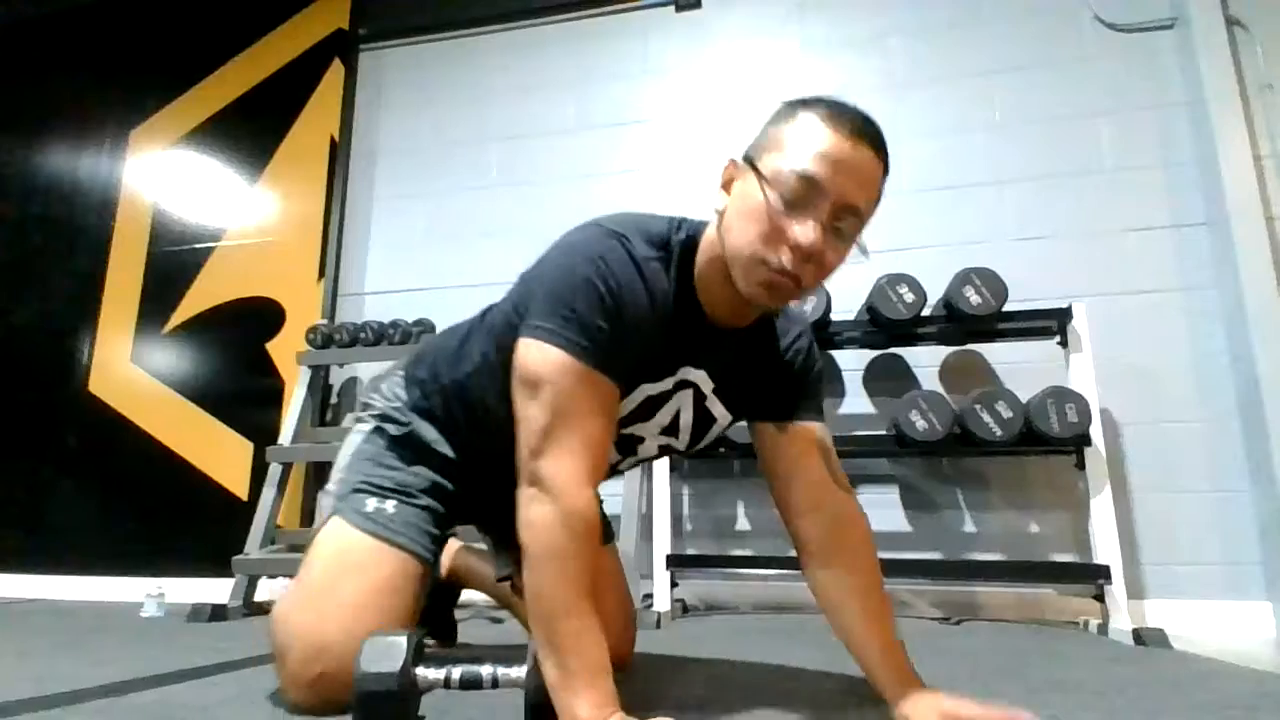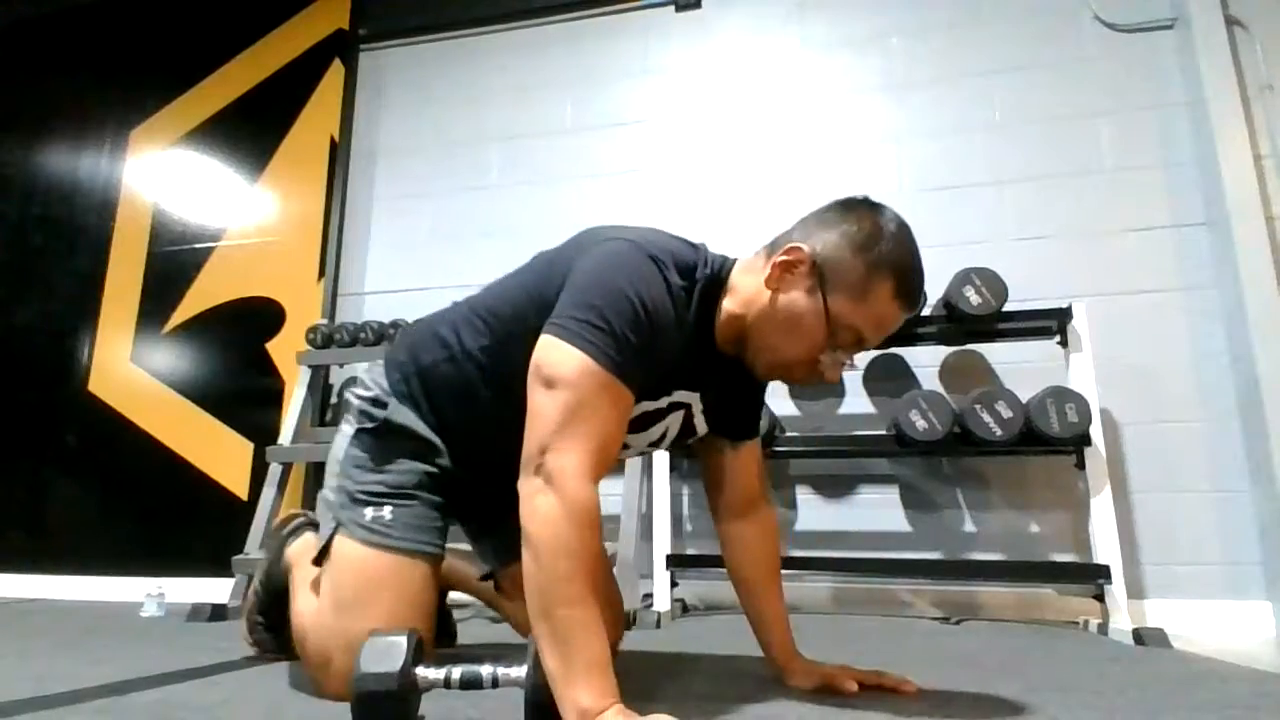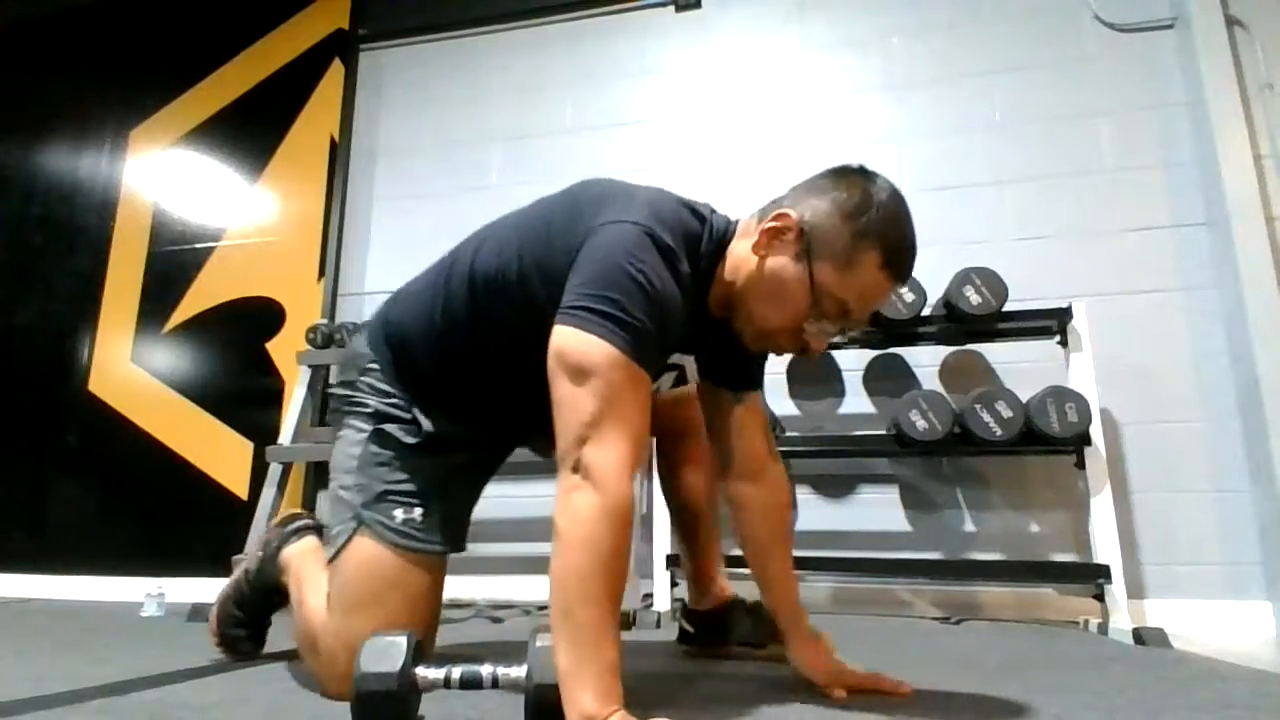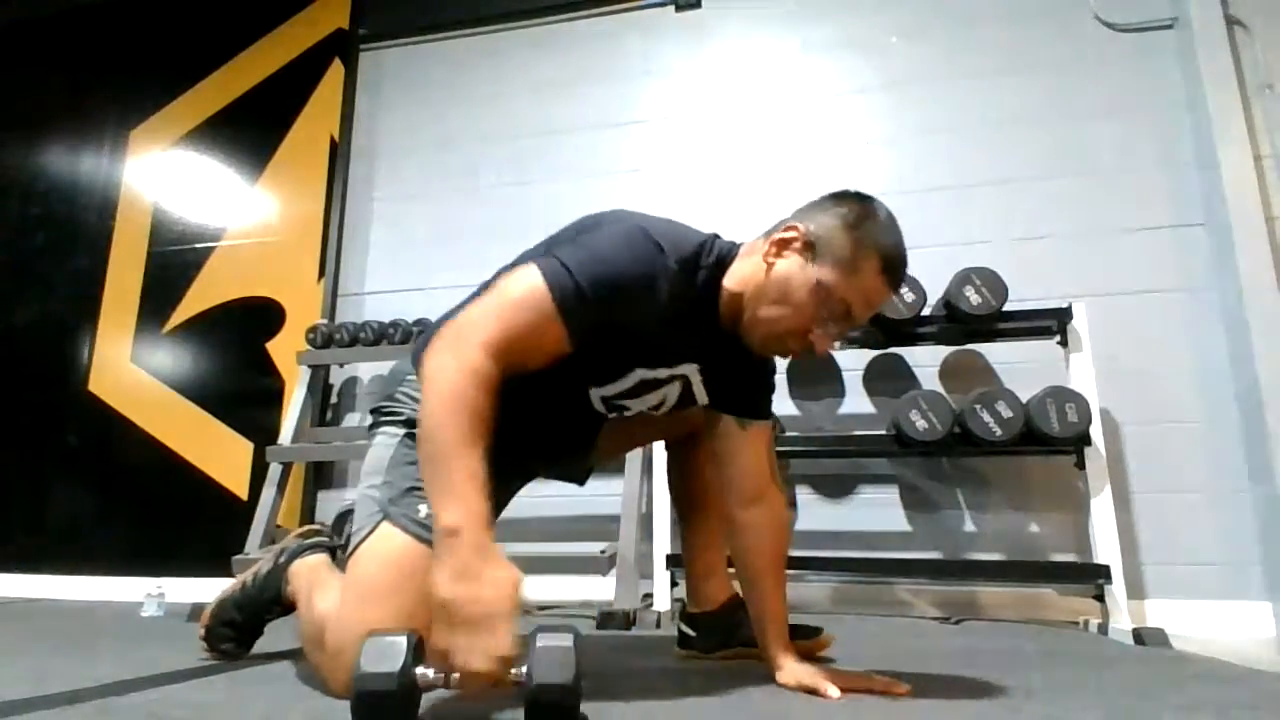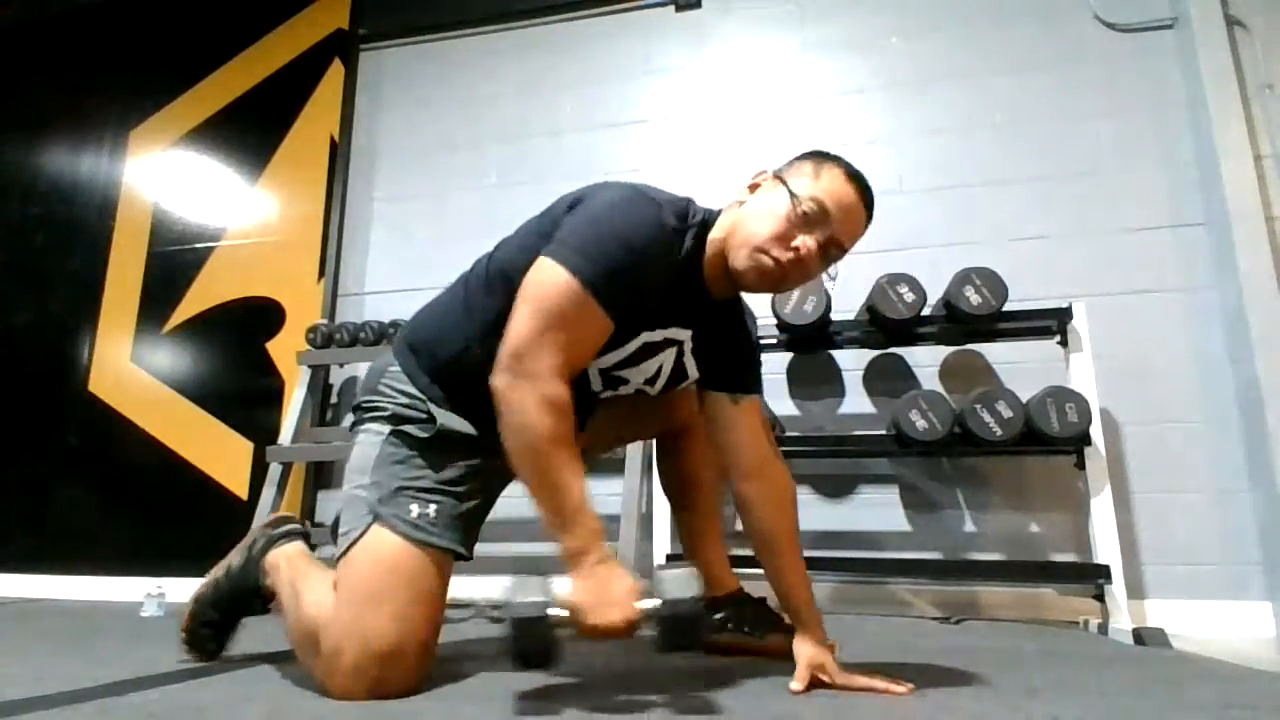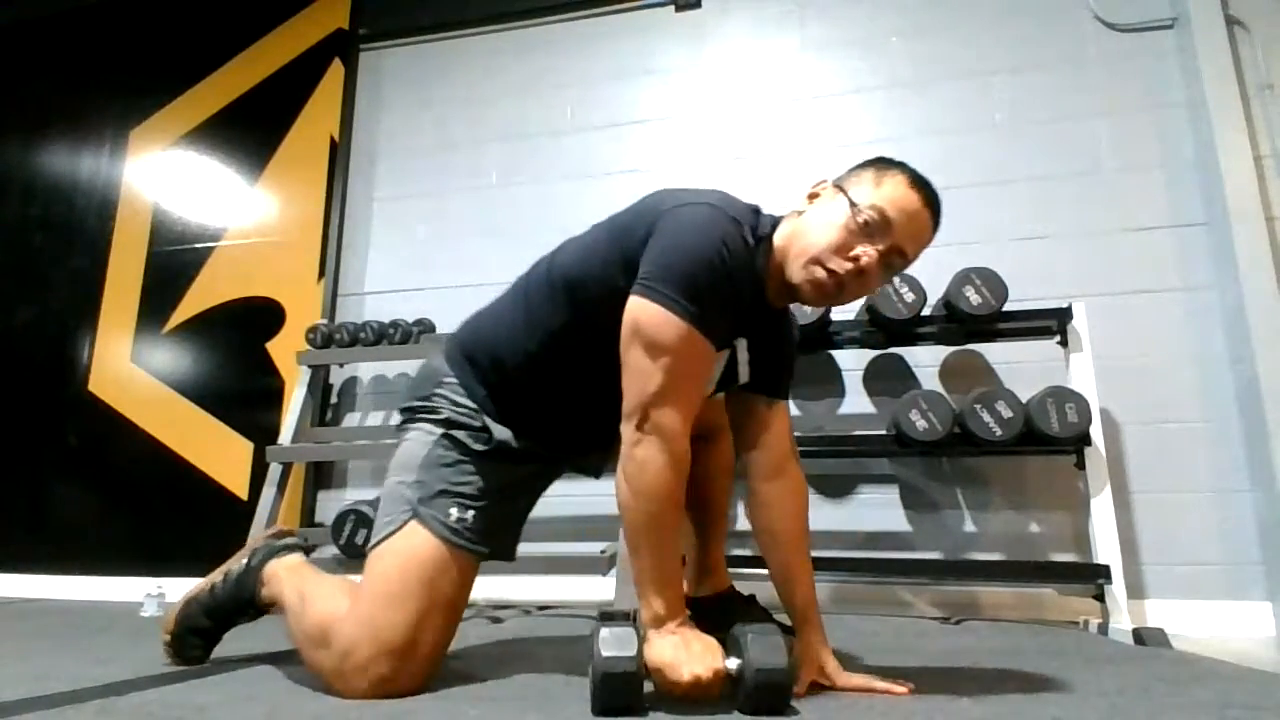
dt=0.5s
person 1, frame 1
left shoulder: (781, 351)
right shoulder: (607, 266)
left elbow: (821, 509)
right elbow: (552, 489)
left hip: (537, 470)
right hip: (422, 434)
left knee: (608, 647)
left ankle: (459, 568)
right ankle: (371, 562)
person 1, frame 2
left shoulder: (740, 363)
right shoulder: (635, 283)
left elbow: (742, 512)
right elbow: (556, 483)
left wrist: (789, 663)
left hip: (514, 451)
right hip: (411, 423)
left knee: (594, 640)
left ankle: (445, 573)
right ankle: (303, 555)
person 1, frame 3
left shoulder: (742, 308)
right shoulder: (641, 254)
left elbow: (751, 473)
right elbow: (594, 476)
left wrist: (799, 641)
left hip: (524, 392)
right hip: (415, 396)
left ankle: (709, 610)
right ankle: (295, 555)
person 1, frame 4
left shoulder: (746, 349)
right shoulder: (640, 264)
left elbow: (753, 496)
right elbow: (459, 355)
left wrist: (778, 650)
right wrist: (466, 554)
right hip: (443, 410)
right knee: (368, 663)
left ankle: (711, 613)
right ankle: (303, 568)
person 1, frame 5
left shoulder: (723, 324)
right shoulder: (633, 224)
left elbow: (756, 471)
right elbow: (522, 378)
left wrist: (809, 630)
right wrist: (590, 560)
right hip: (432, 407)
right knee: (368, 667)
left ankle: (719, 604)
right ankle: (279, 559)
person 1, frame 6
left shoulder: (772, 328)
right shoulder: (707, 236)
left elbow: (773, 472)
right elbow: (650, 434)
left wrist: (811, 636)
right wrist: (663, 626)
left hip: (570, 423)
right hip: (476, 413)
right knee: (373, 665)
left ankle: (711, 598)
right ankle: (276, 571)
